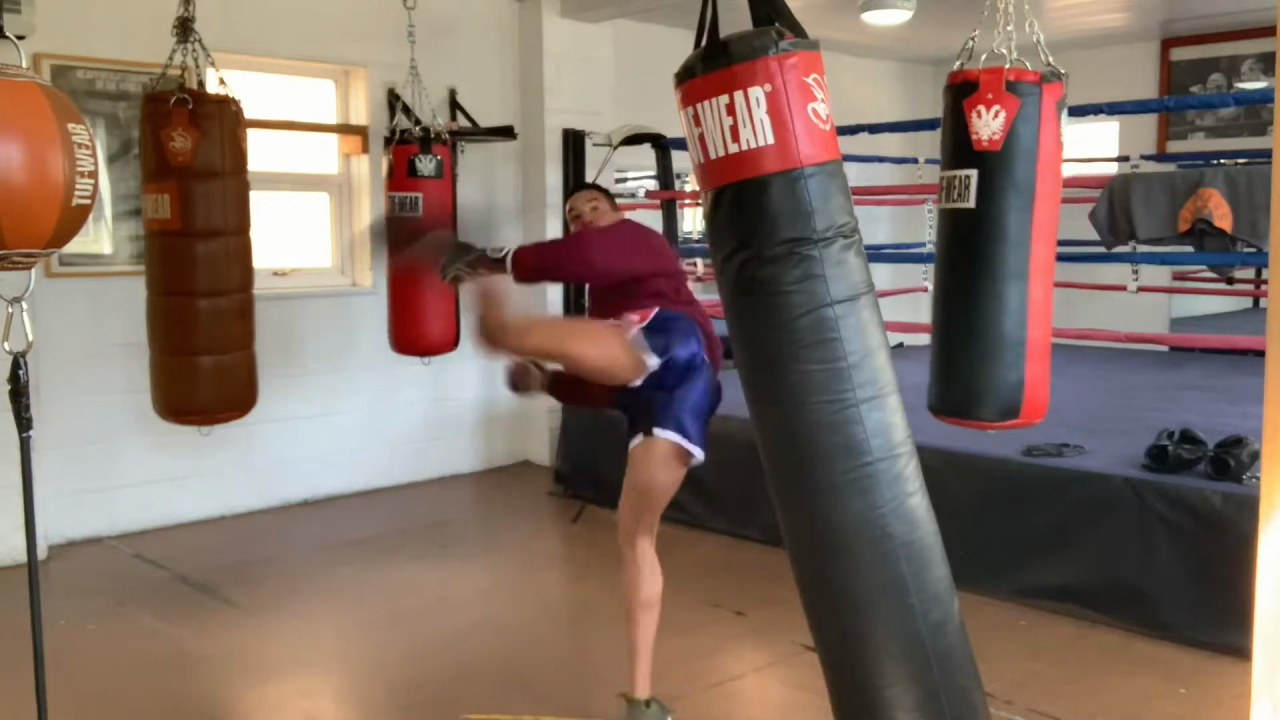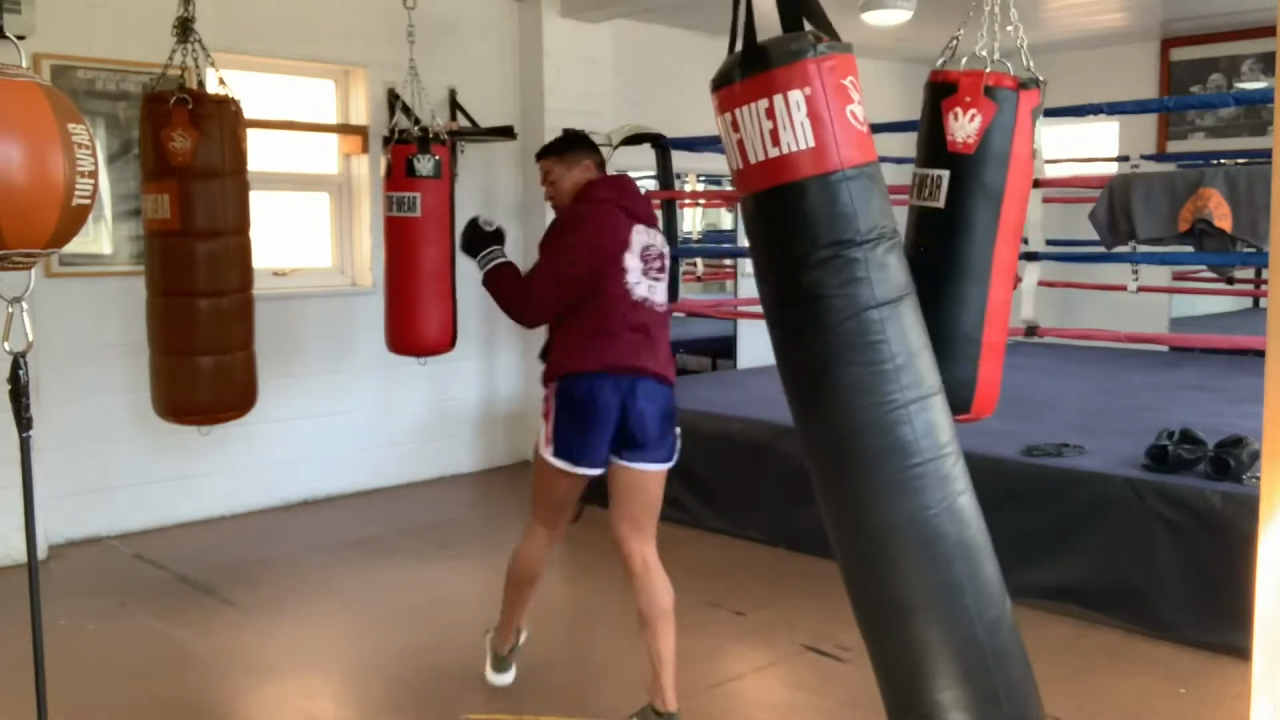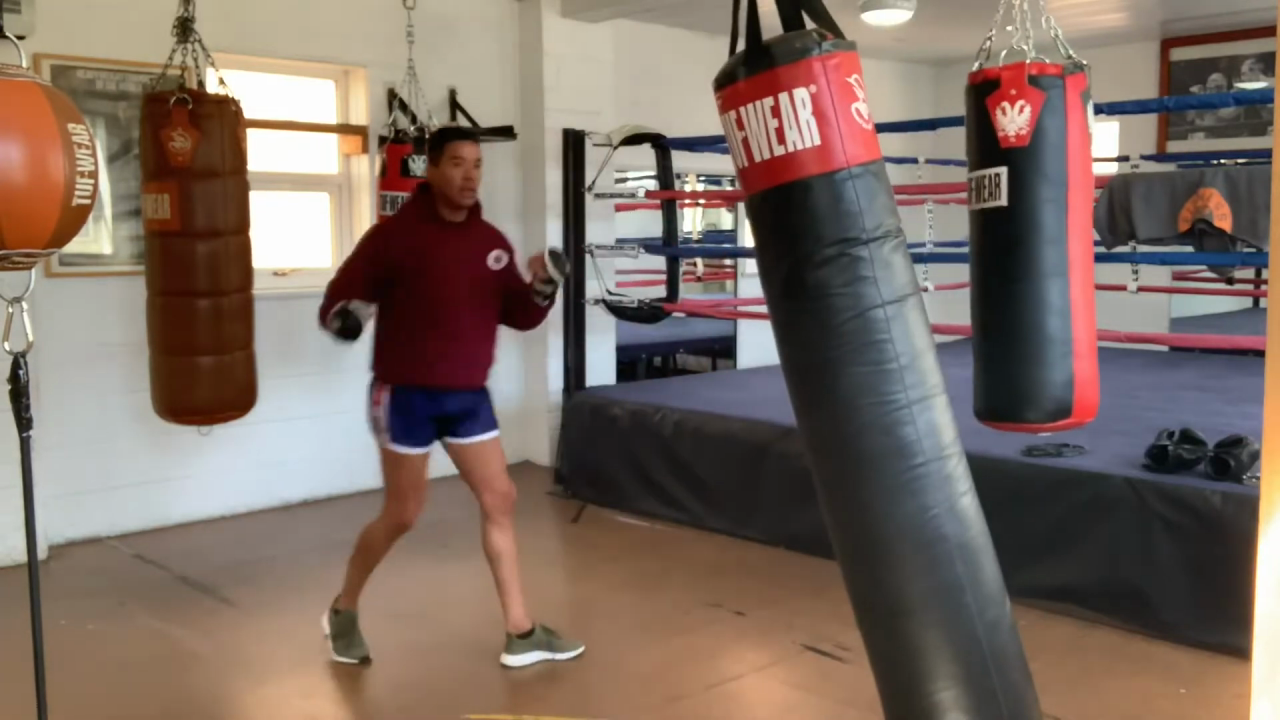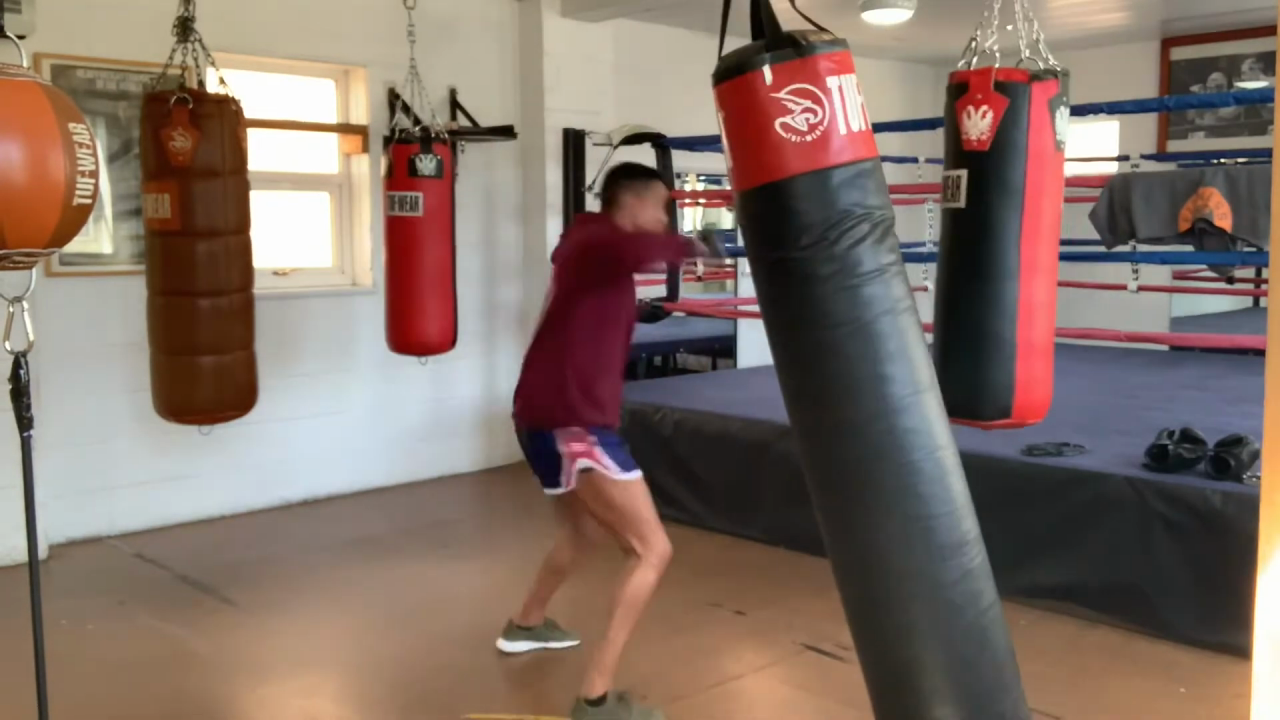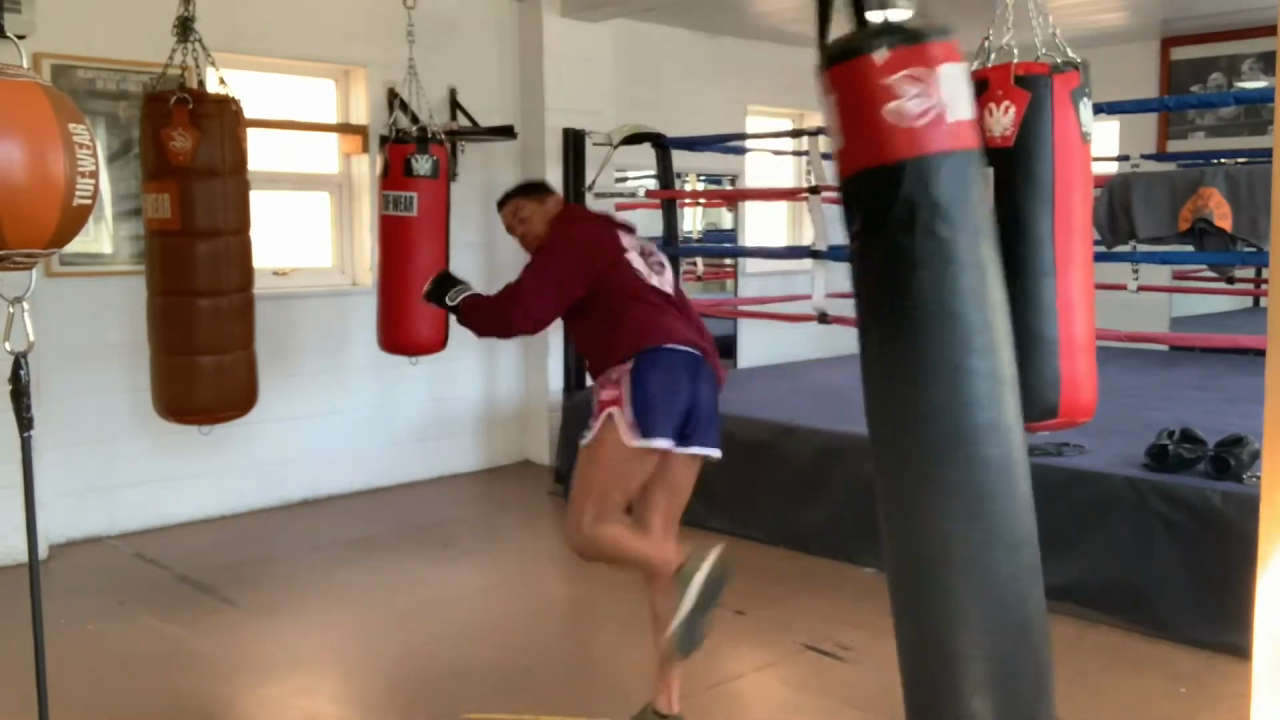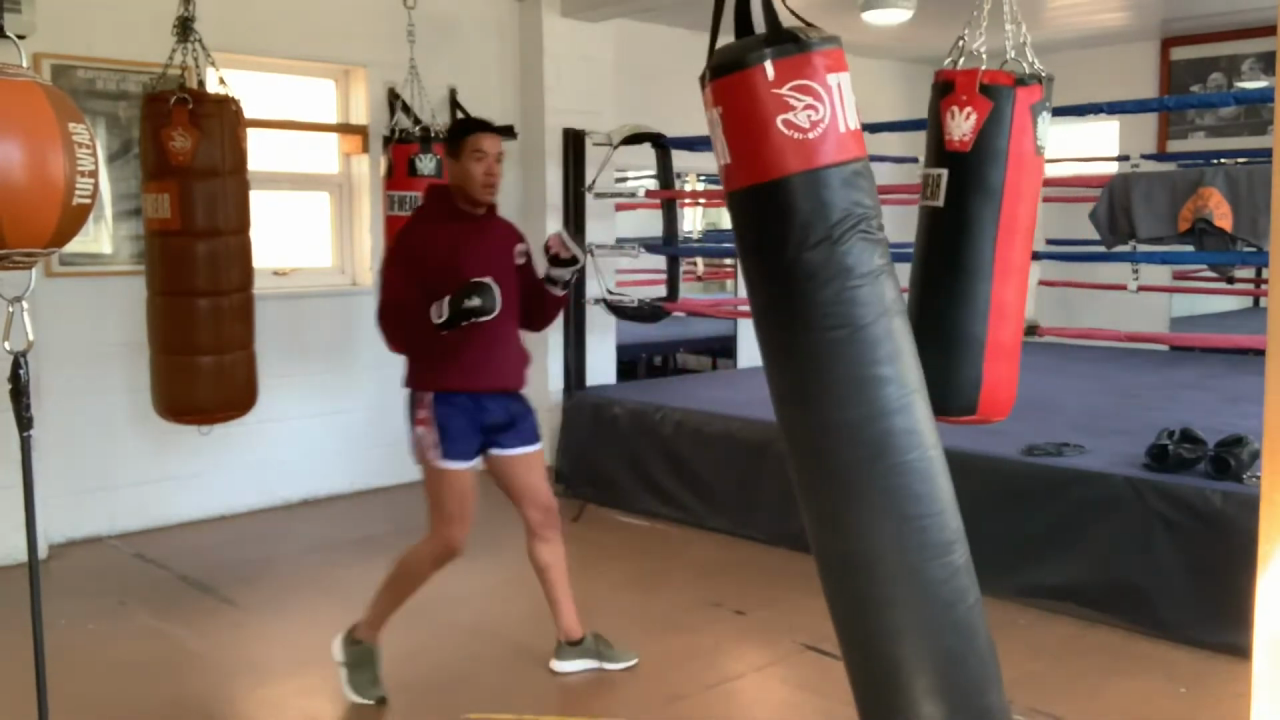
dt=0.7s
person 1, frame 1
left shoulder: (632, 241)
left elbow: (595, 257)
right elbow: (606, 393)
left wrist: (502, 260)
right wrist: (548, 382)
left hip: (661, 333)
right hip: (689, 393)
left knee: (510, 333)
right knee: (636, 538)
person 1, frame 2
left shoulder: (585, 223)
right shoulder: (641, 223)
left elbow: (535, 308)
left wrist: (490, 258)
left hip: (584, 387)
right hip: (652, 393)
left knee: (546, 526)
right knee: (639, 550)
left ankle: (501, 649)
person 1, frame 3
left shoulder: (491, 241)
right shoulder: (398, 233)
left elbow: (519, 313)
right elbow: (342, 292)
left wrist: (543, 287)
right wrist: (346, 314)
left hip: (467, 394)
right hip: (408, 393)
left knee: (500, 501)
right knee: (400, 517)
left ankle: (520, 632)
right ankle: (343, 609)
person 1, frame 4
left shoulder: (588, 259)
right shoulder: (591, 249)
right elbow: (620, 245)
left hip: (562, 423)
right hip: (570, 430)
left knee: (584, 526)
right knee: (650, 551)
left ankle: (524, 623)
person 1, frame 5
left shoulder: (573, 243)
right shoulder: (621, 244)
left elbow: (520, 315)
right elbow: (671, 324)
left wrist: (457, 297)
left hip: (640, 374)
right hip: (694, 375)
left knee: (588, 532)
right knee: (654, 542)
left ankle: (686, 573)
person 1, frame 6
left shoulder: (506, 236)
right shoulder: (422, 236)
left elbow: (534, 317)
right elbow: (397, 324)
left wrist: (559, 277)
right wrist: (450, 309)
left hip: (499, 396)
right hip: (447, 399)
left knee: (543, 514)
right knee: (449, 539)
left ankle: (573, 638)
right ankle: (363, 637)
